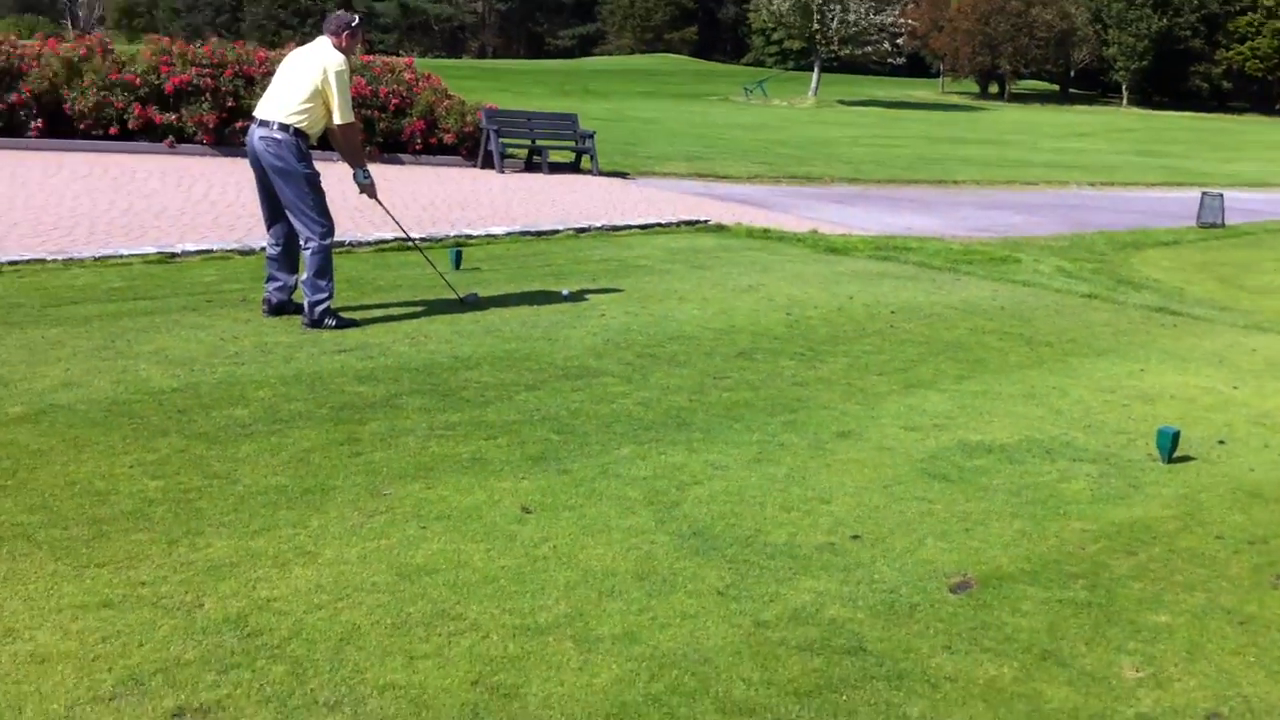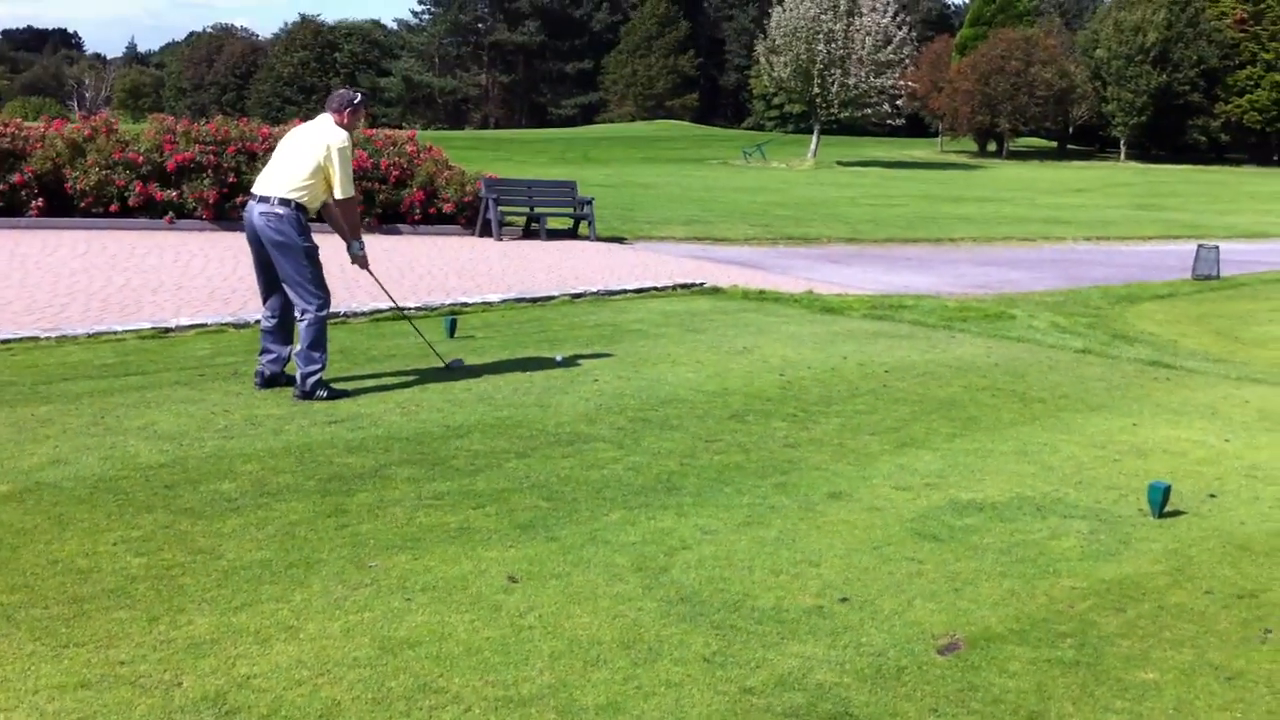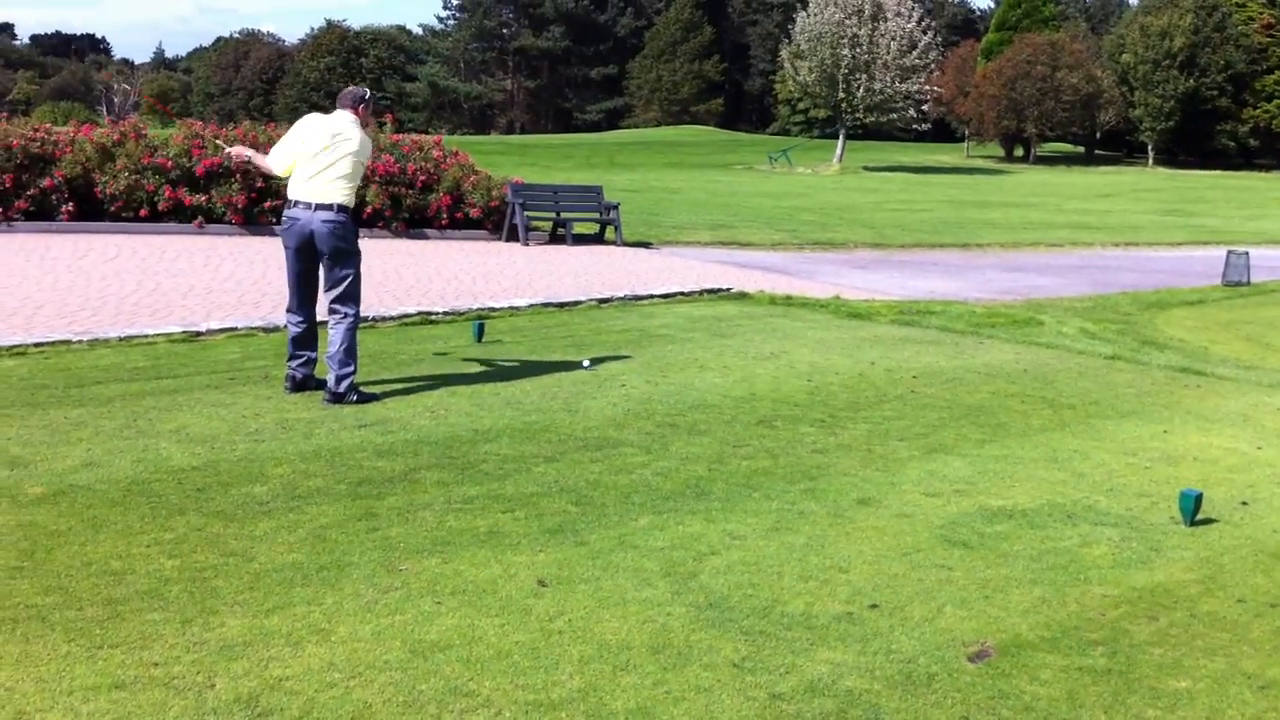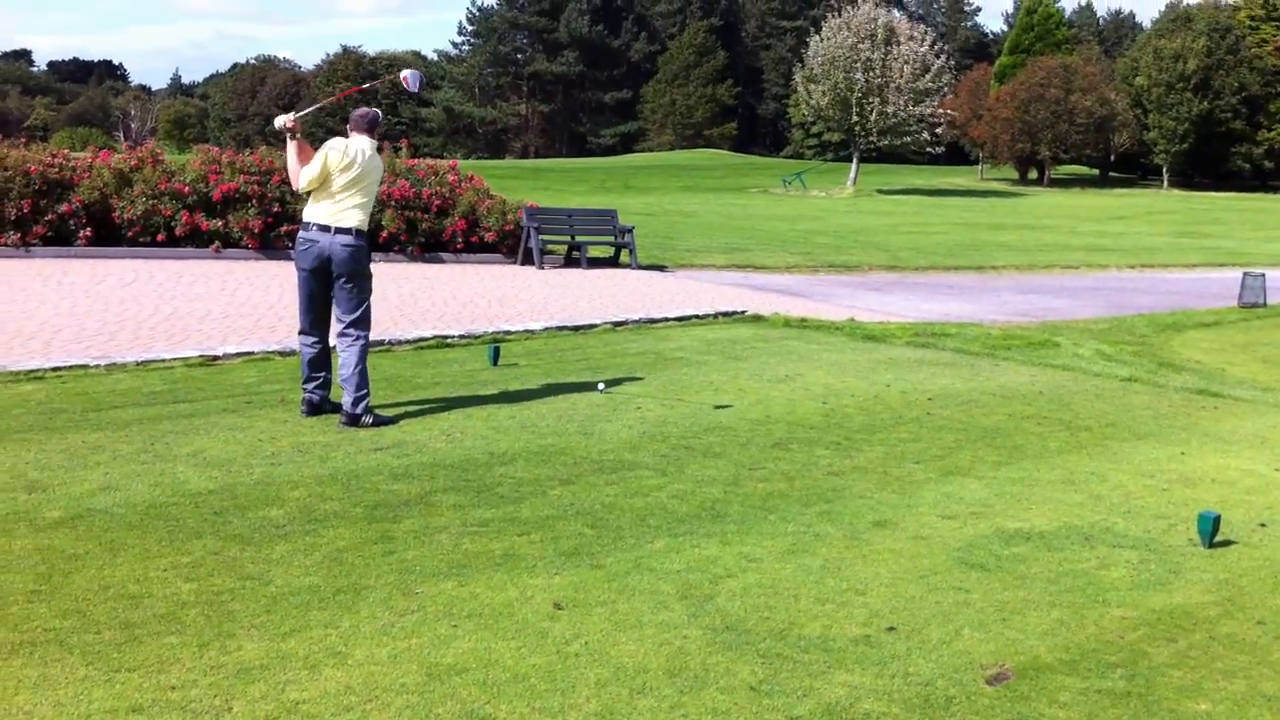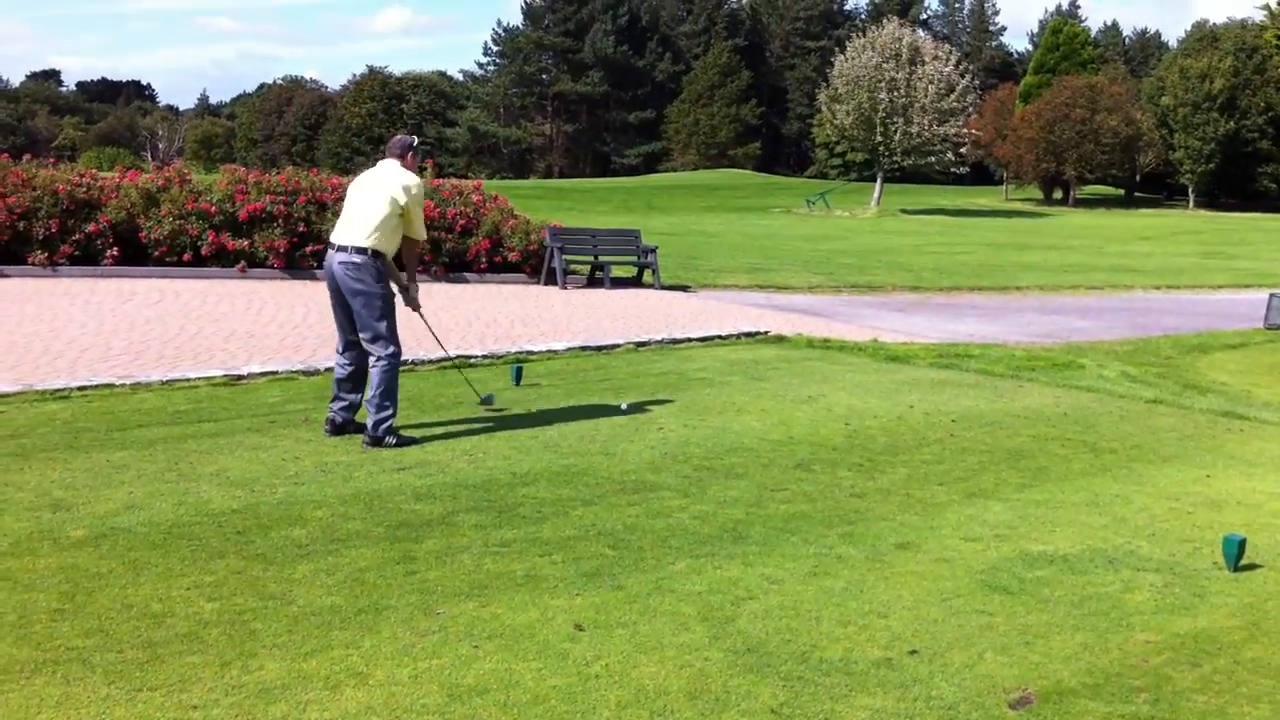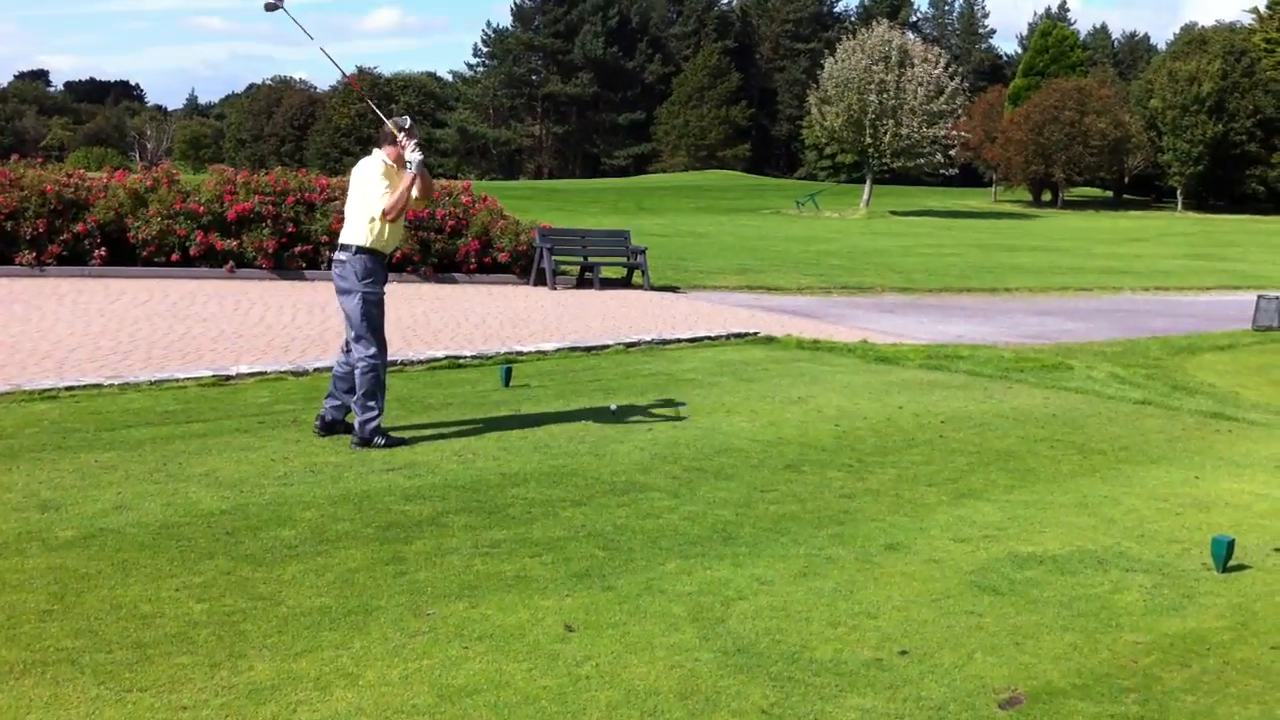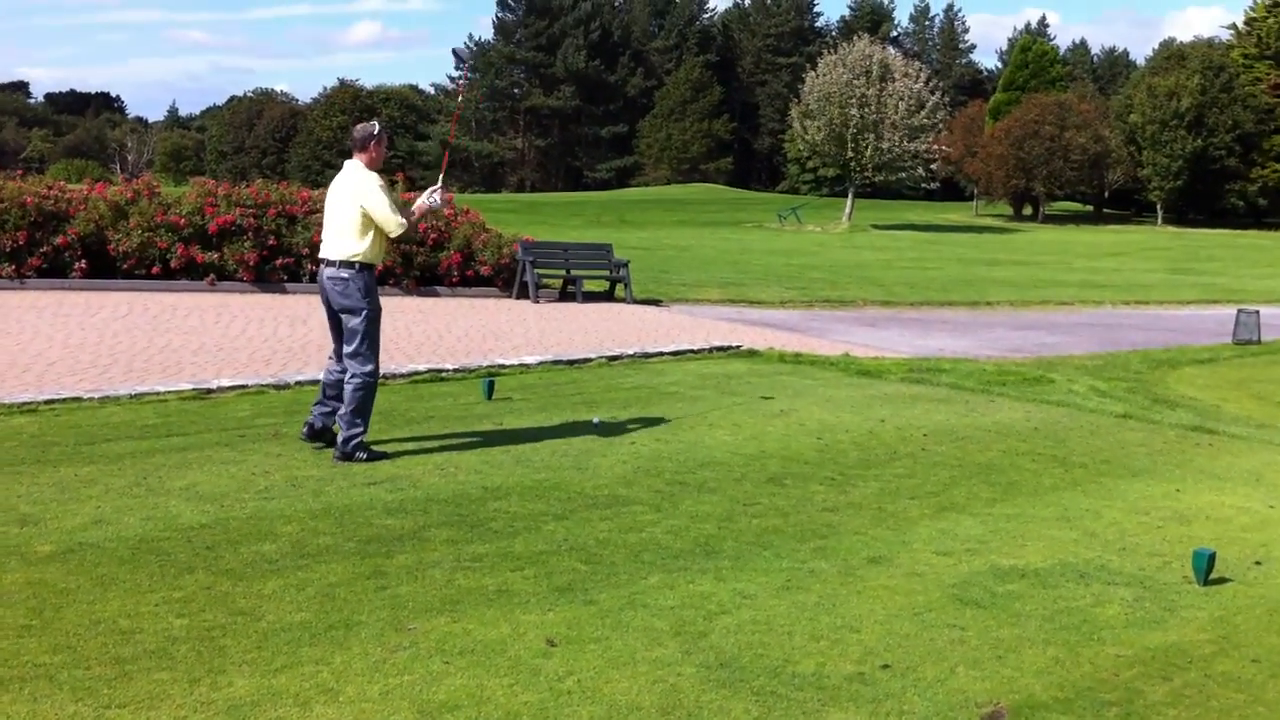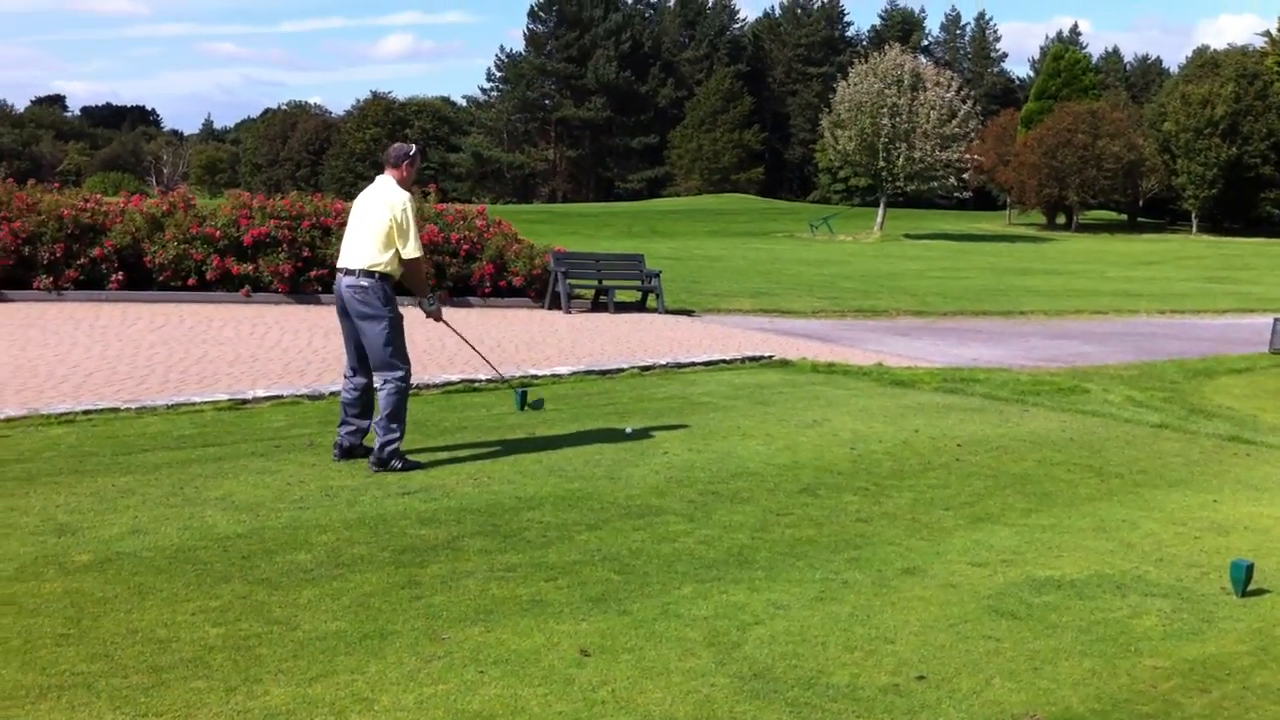
dt=0.4s
person 1, frame 1
left shoulder: (305, 52)
right shoulder: (335, 60)
left elbow: (330, 125)
right elbow: (345, 126)
left wrist: (354, 167)
right wrist: (362, 172)
left hip: (259, 135)
right hip: (283, 142)
left knee: (281, 225)
right knee: (317, 230)
left ankle: (276, 297)
right ankle: (317, 310)
person 1, frame 2
left shoulder: (304, 129)
right shoulder: (338, 138)
left elbow: (324, 198)
right elbow: (344, 201)
left wrist: (347, 238)
right wrist: (356, 244)
left hip: (255, 209)
right hip: (282, 216)
left knee: (276, 299)
right knee: (312, 302)
left ankle: (270, 369)
right ankle: (309, 381)
person 1, frame 3
left shoulder: (312, 122)
right shoulder: (365, 143)
left elbow: (278, 165)
left wrist: (248, 154)
left hip: (295, 216)
right hip: (335, 220)
left knee: (300, 304)
right knee: (343, 308)
left ankle: (298, 374)
right ankle: (340, 386)
person 1, frame 4
left shoulder: (339, 147)
right shoulder: (376, 162)
left elbow: (302, 182)
right elbow: (321, 162)
left wrist: (292, 137)
right wrist: (296, 136)
left hip: (311, 239)
right hip: (350, 244)
left knee: (313, 327)
right knee: (353, 329)
left ankle: (314, 397)
right ankle: (355, 408)
person 1, frame 5
left shoulder: (365, 178)
right shoulder: (410, 182)
right elbow: (412, 241)
left wrist: (397, 279)
right wrist: (410, 286)
left hip: (337, 260)
right hip: (362, 264)
left knee: (350, 346)
right knee: (384, 349)
left ankle: (340, 416)
right ankle: (379, 429)
person 1, frame 6
left shoulder: (395, 169)
right shoulder: (371, 167)
left elbow: (425, 195)
right elbow: (390, 212)
left wrist: (416, 166)
right wrist: (411, 171)
left hip: (366, 262)
right hip: (358, 262)
left knee: (356, 345)
right knee: (369, 348)
left ankle: (331, 415)
right ankle: (367, 429)
person 1, frame 7
left shoulder: (342, 178)
right shoulder: (369, 182)
left elbow: (377, 224)
right elbow: (399, 229)
left wrist: (416, 206)
right wrist: (424, 207)
left hip: (329, 272)
right hip: (352, 276)
left knee: (342, 356)
right knee: (362, 364)
left ankle: (319, 423)
right ankle: (349, 443)
person 1, frame 8
left shoulder: (369, 193)
right shoulder: (400, 198)
right elbow: (411, 259)
left wrist: (418, 293)
right wrist: (428, 298)
left hip: (346, 283)
right hip: (370, 287)
left knee: (358, 370)
right knee: (394, 372)
left ankle: (348, 441)
right ankle: (385, 451)
